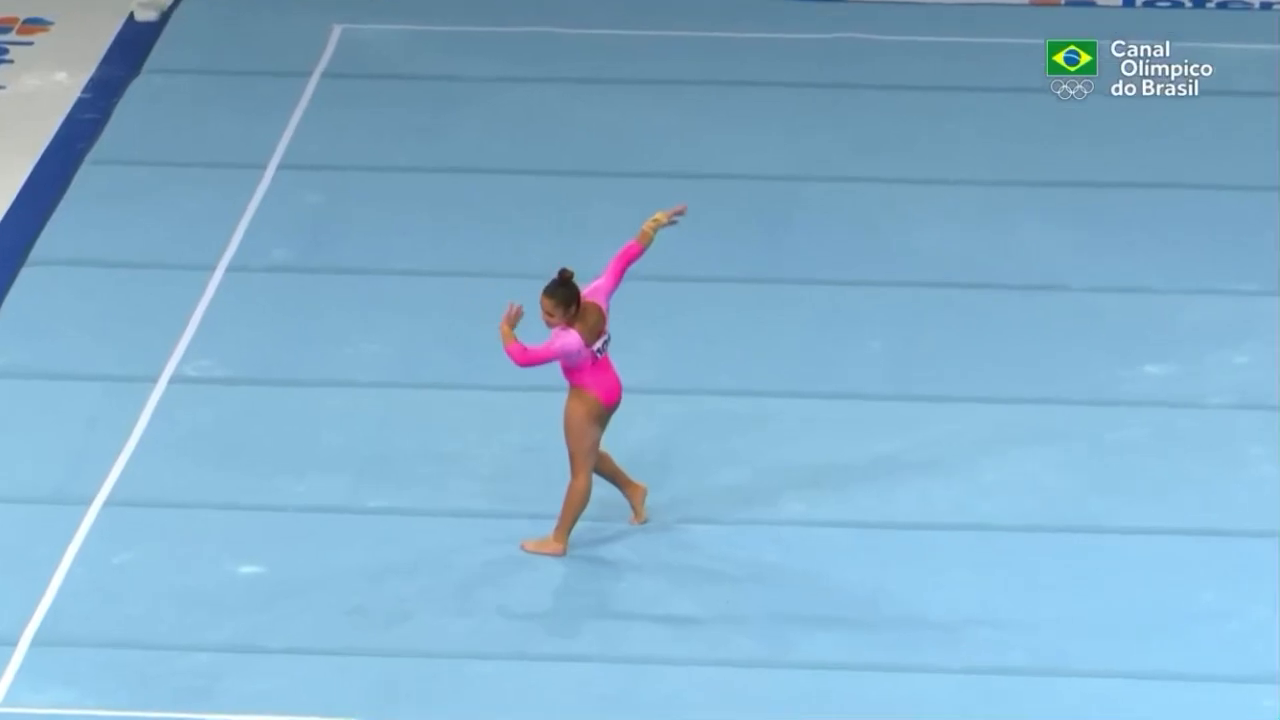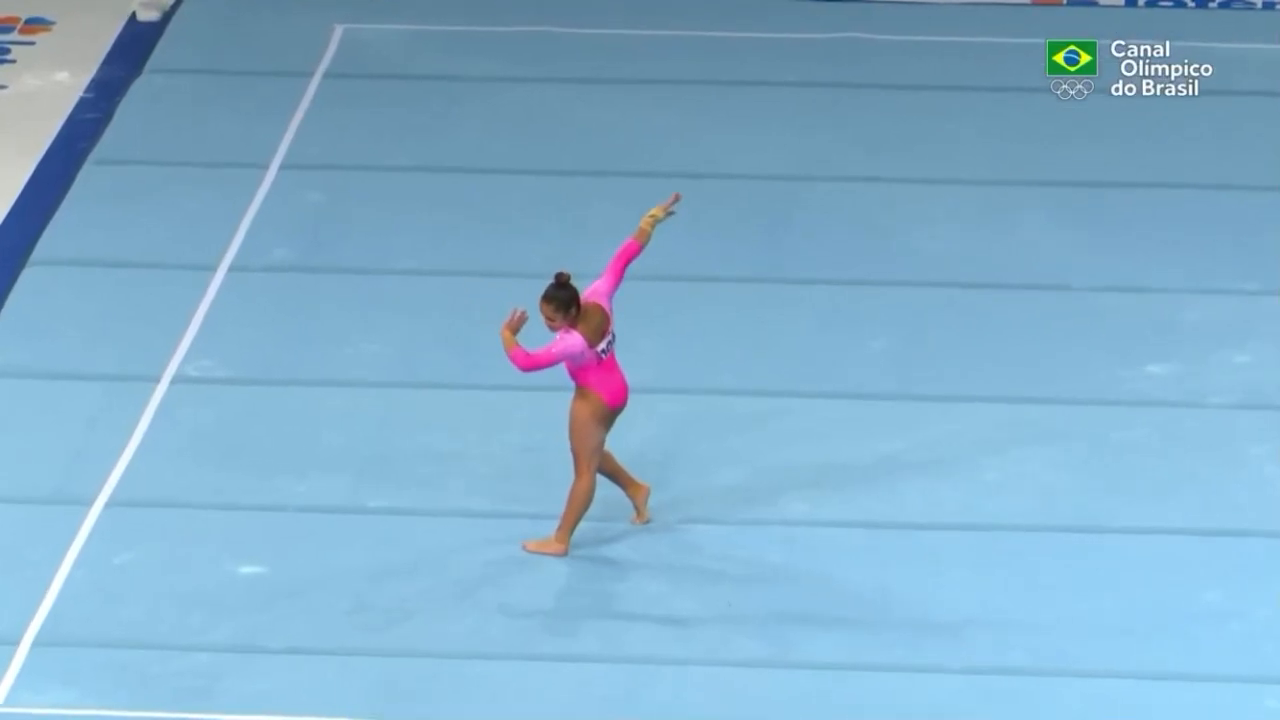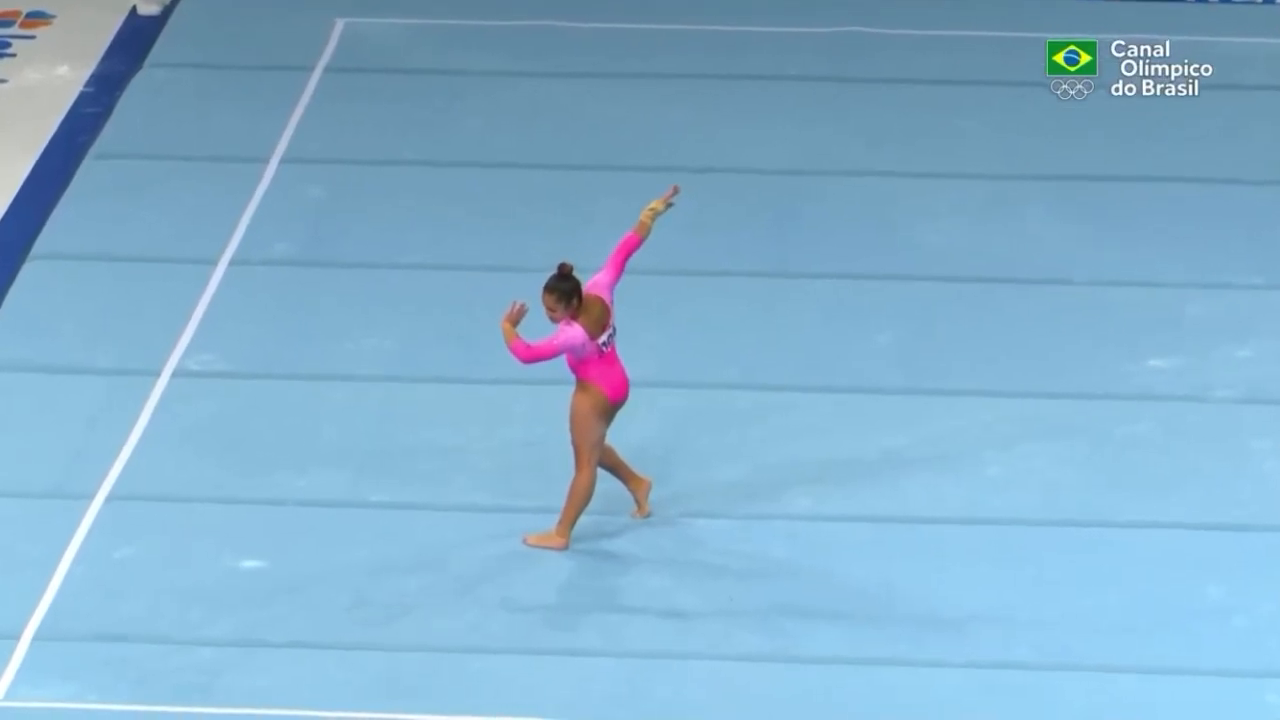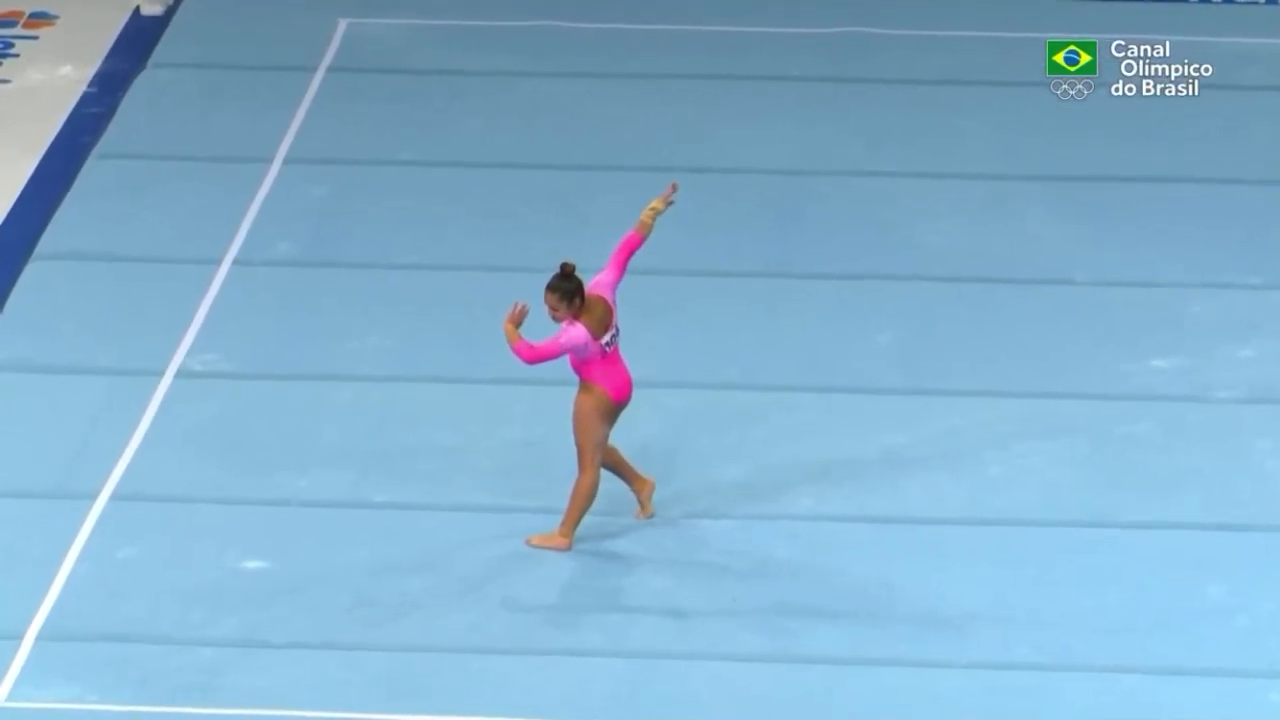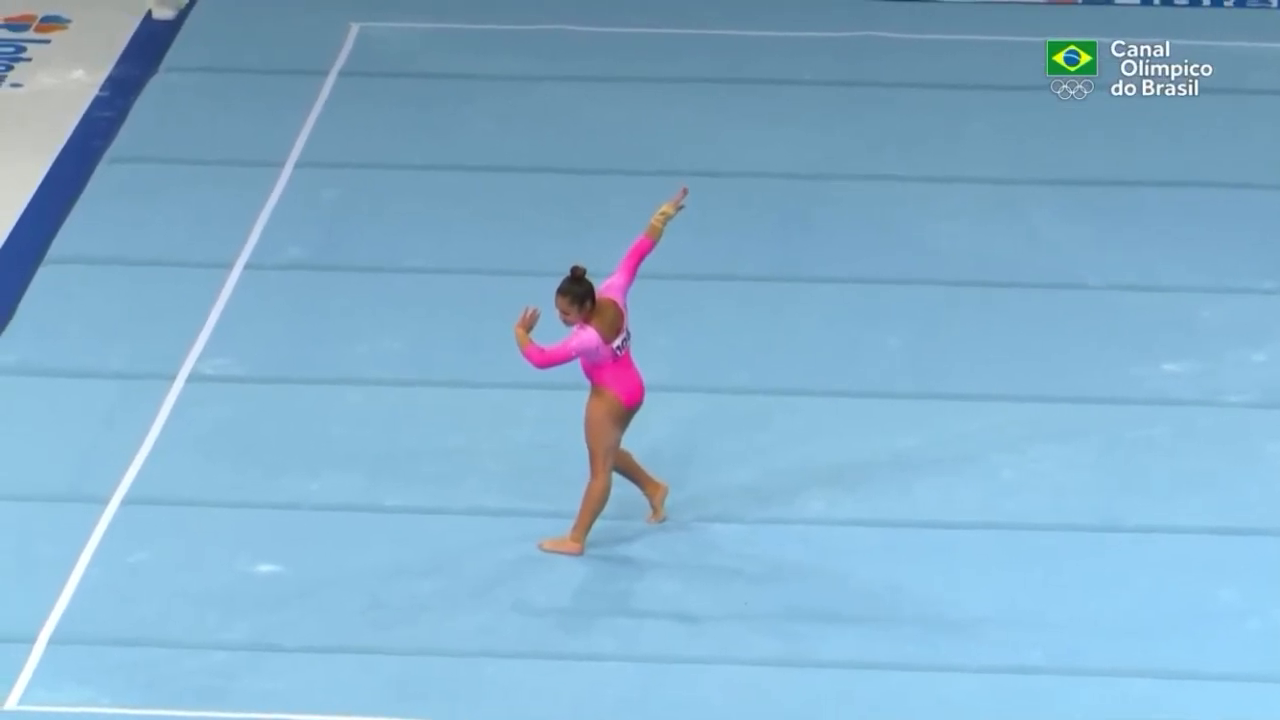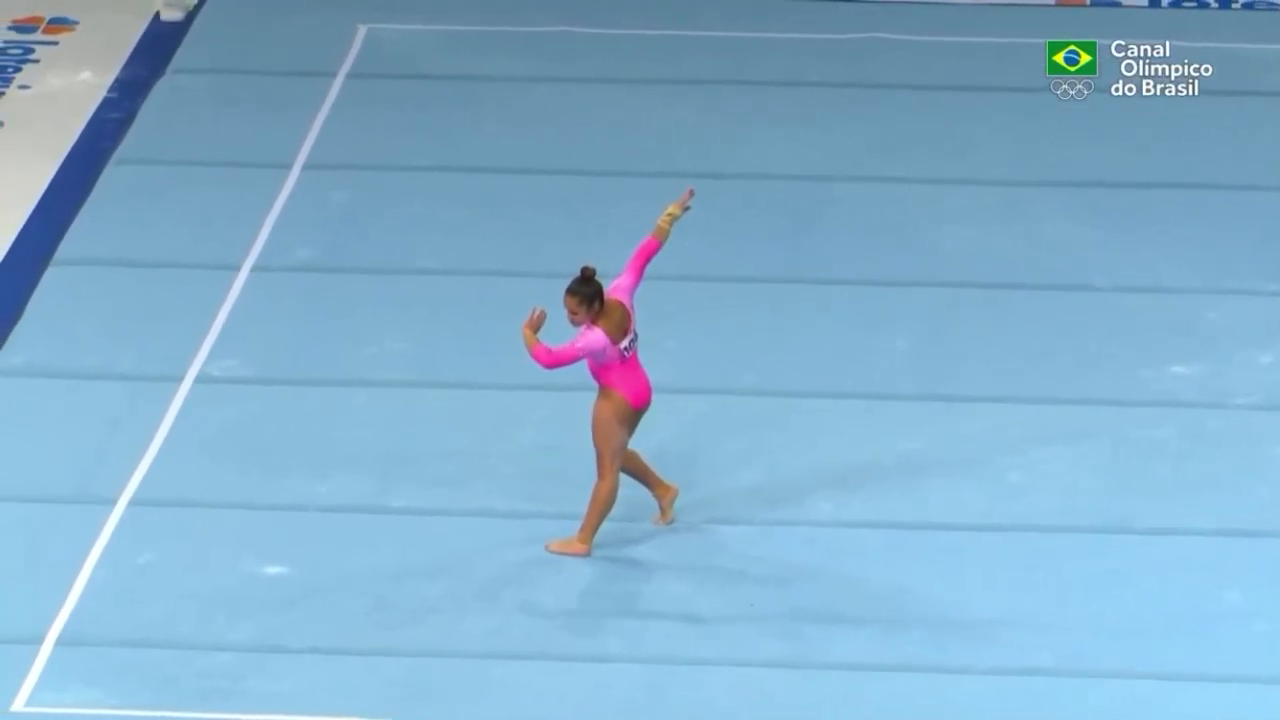
dt=0.4s
person 1, frame 1
left shoulder: (569, 341)
right shoulder: (595, 298)
left elbow: (523, 357)
right elbow: (623, 259)
left wrist: (506, 329)
right wrist: (653, 225)
left hip: (588, 399)
right hip: (608, 389)
left knee: (580, 470)
right knee: (588, 453)
left ankle: (558, 540)
right ankle: (632, 489)
person 1, frame 2
left shoulder: (572, 343)
right shoulder: (598, 298)
left elbow: (525, 362)
right elbow: (623, 258)
left wrist: (506, 335)
right wrist: (650, 221)
left hip: (594, 399)
right hip: (615, 390)
left knee: (584, 470)
right knee: (592, 454)
left ankle: (559, 540)
right ankle: (635, 488)
person 1, frame 3
left shoulder: (573, 335)
right shoulder: (599, 291)
left elbow: (527, 354)
right elbow: (623, 250)
left wrist: (507, 328)
right wrist: (650, 214)
left hip: (595, 393)
right hip: (615, 384)
left knee: (585, 464)
right knee: (593, 448)
left ankle: (560, 534)
right ankle: (637, 483)
person 1, frame 4
left shoulder: (576, 335)
right shoulder: (602, 291)
left elbow: (530, 354)
right elbow: (625, 250)
left wrist: (510, 329)
right wrist: (651, 213)
left hip: (598, 394)
right hip: (619, 384)
left knee: (588, 465)
right knee: (597, 449)
left ankle: (563, 535)
right ankle: (640, 484)
person 1, frame 5
left shoulder: (587, 338)
right shoulder: (613, 294)
left elbow: (541, 359)
right elbow: (635, 254)
left wrist: (521, 334)
right wrist: (661, 218)
left hip: (610, 398)
right hip: (630, 388)
left knee: (600, 469)
right knee: (609, 453)
left ankle: (575, 539)
right ankle: (653, 488)
person 1, frame 6
left shoulder: (595, 339)
right shoulder: (620, 296)
left elbow: (549, 359)
right elbow: (642, 256)
left wrist: (528, 334)
right wrist: (668, 219)
left hip: (617, 399)
right hip: (638, 390)
left knee: (607, 471)
right knee: (617, 454)
left ankle: (582, 541)
right ankle: (662, 489)
